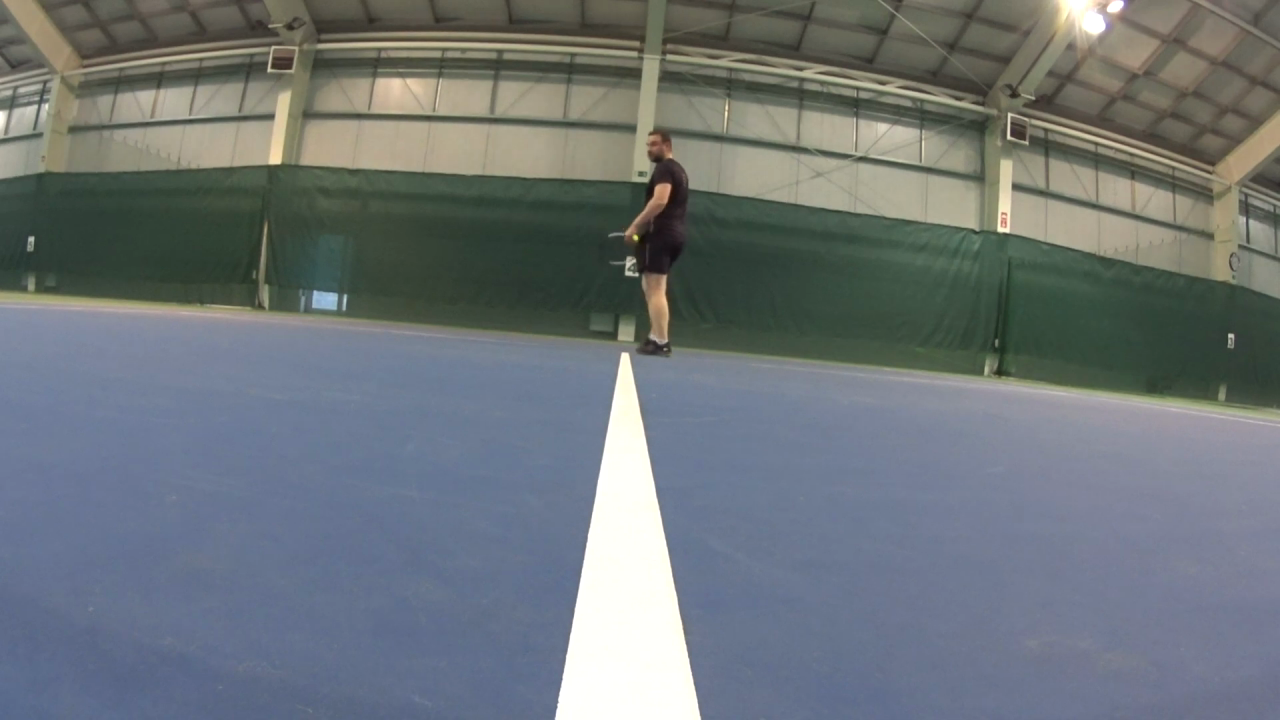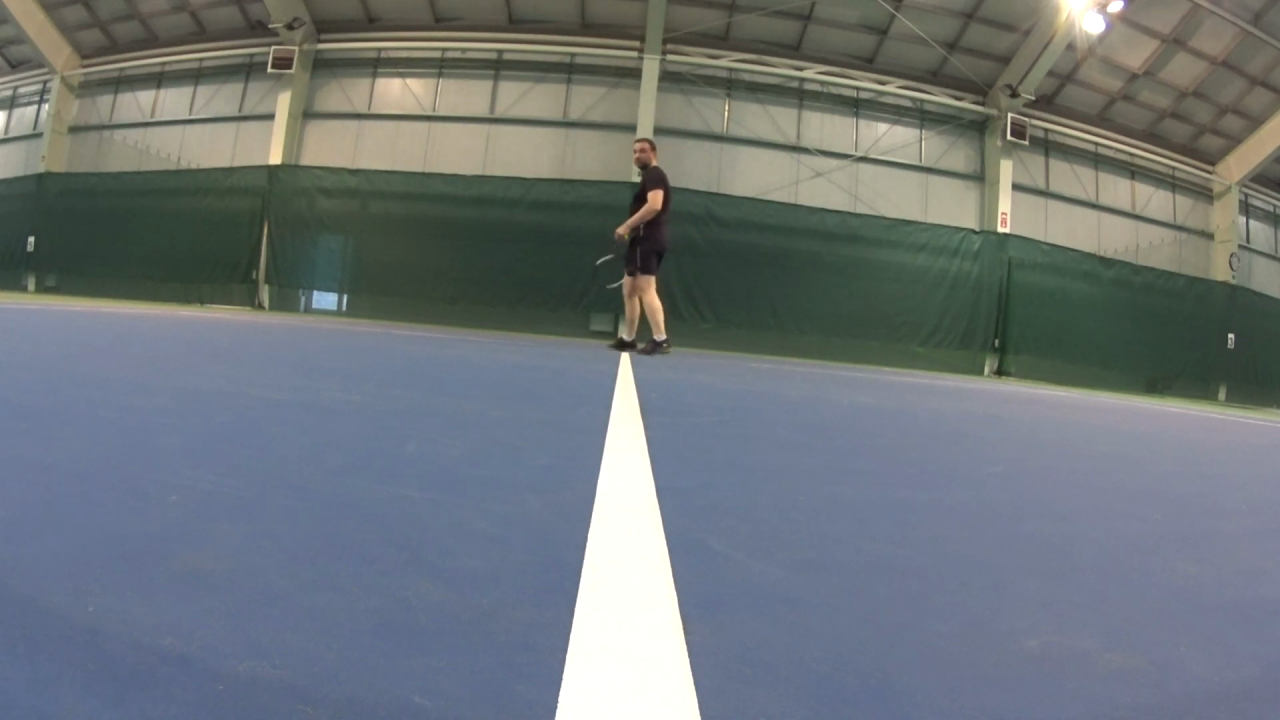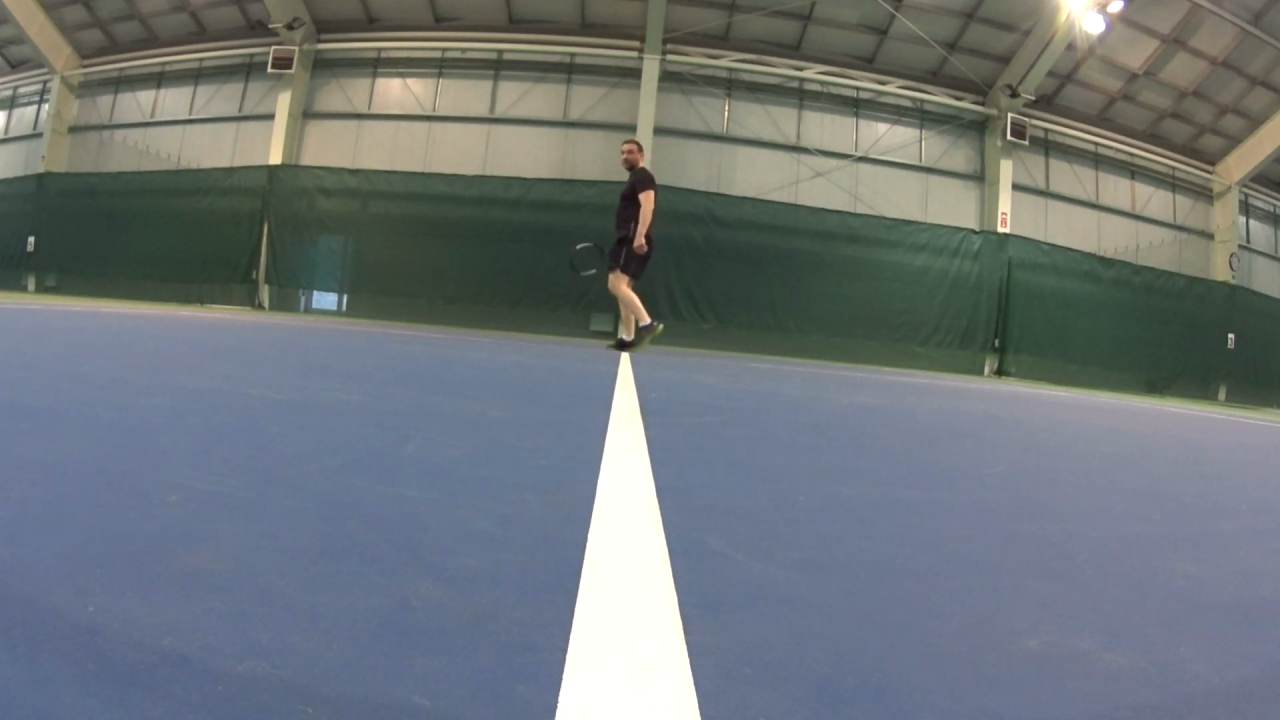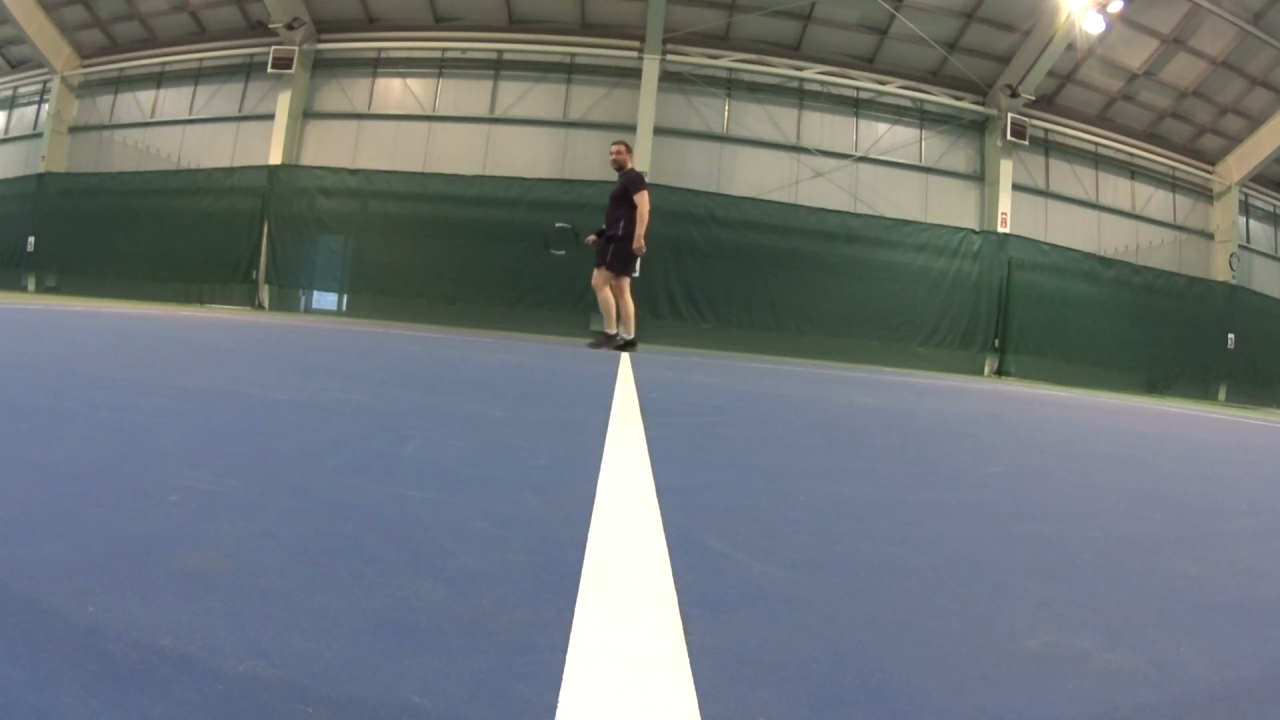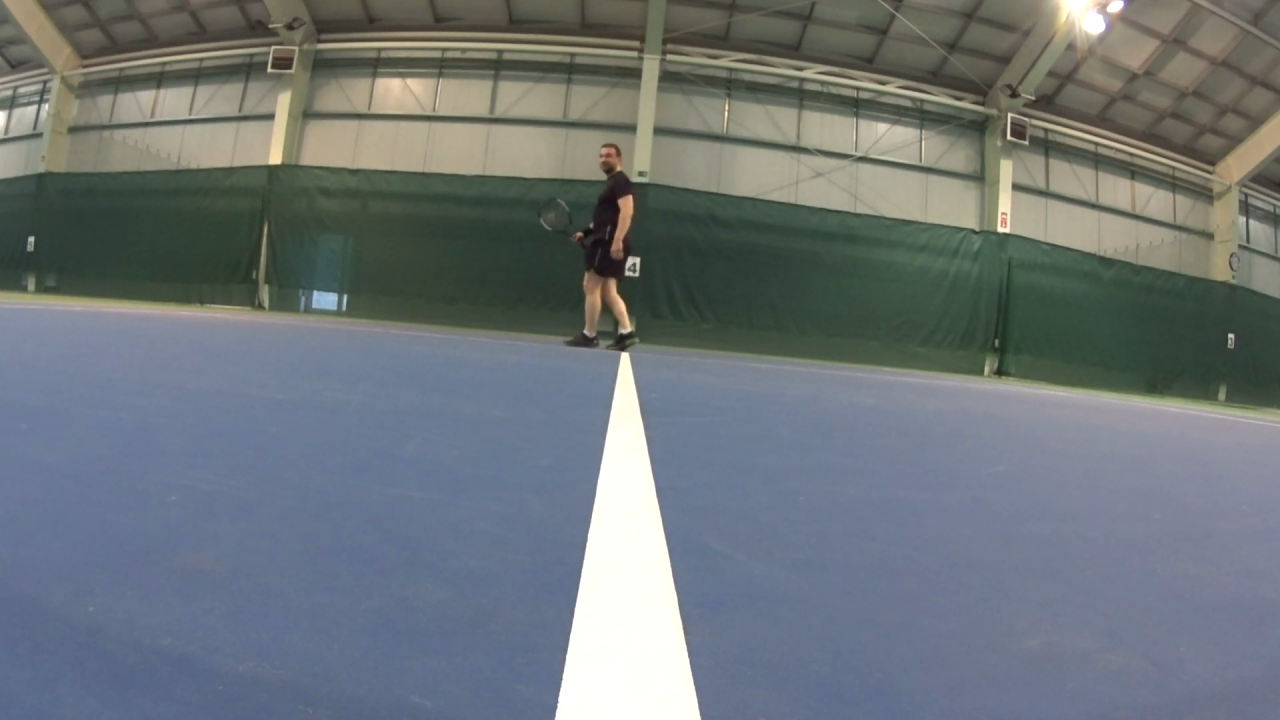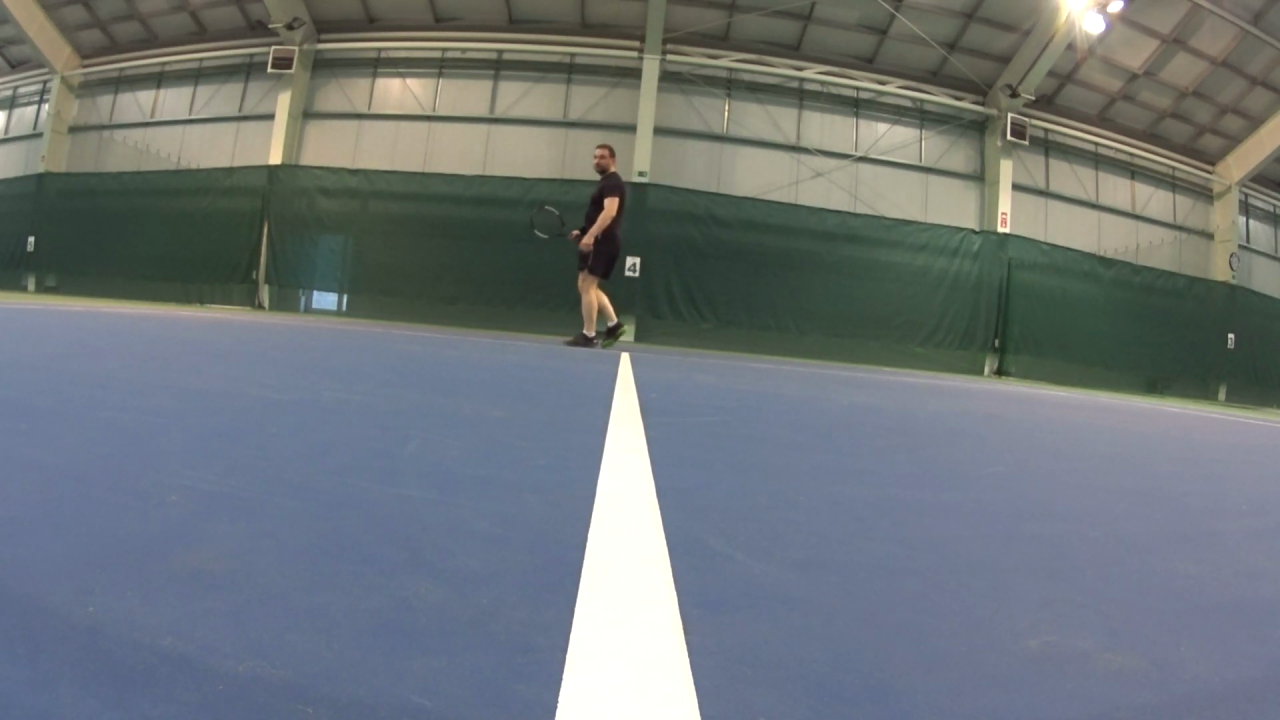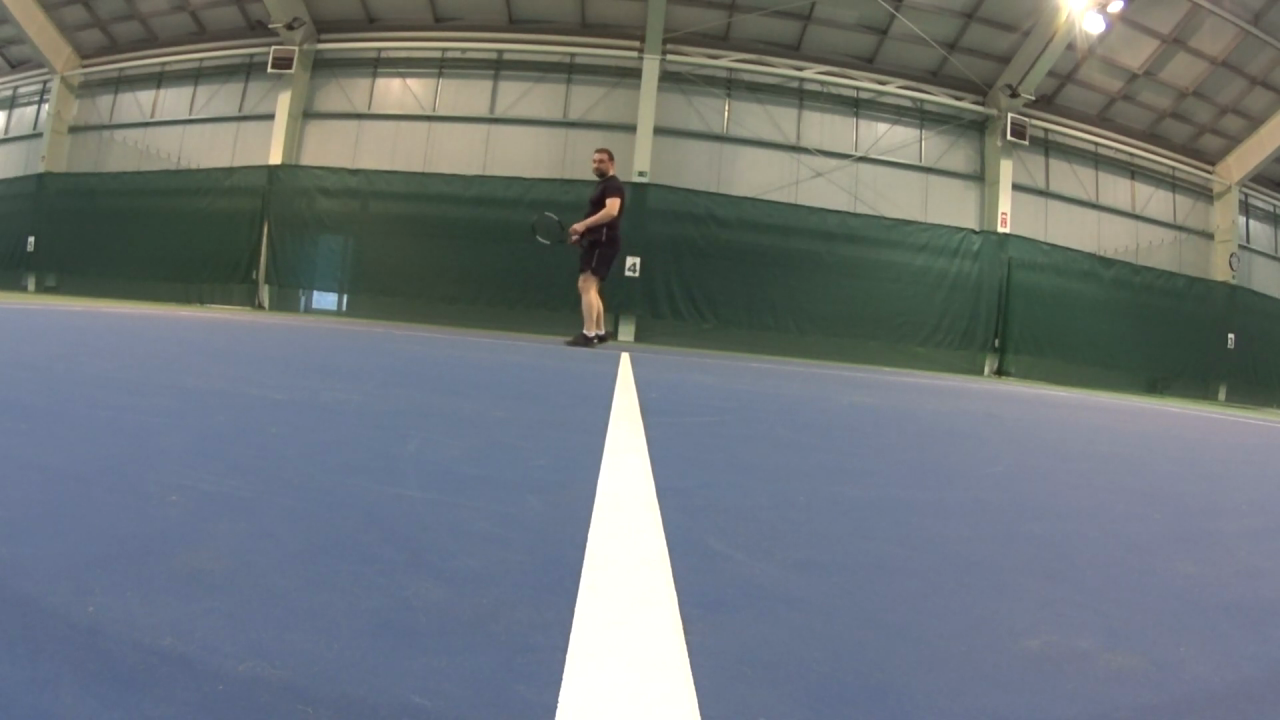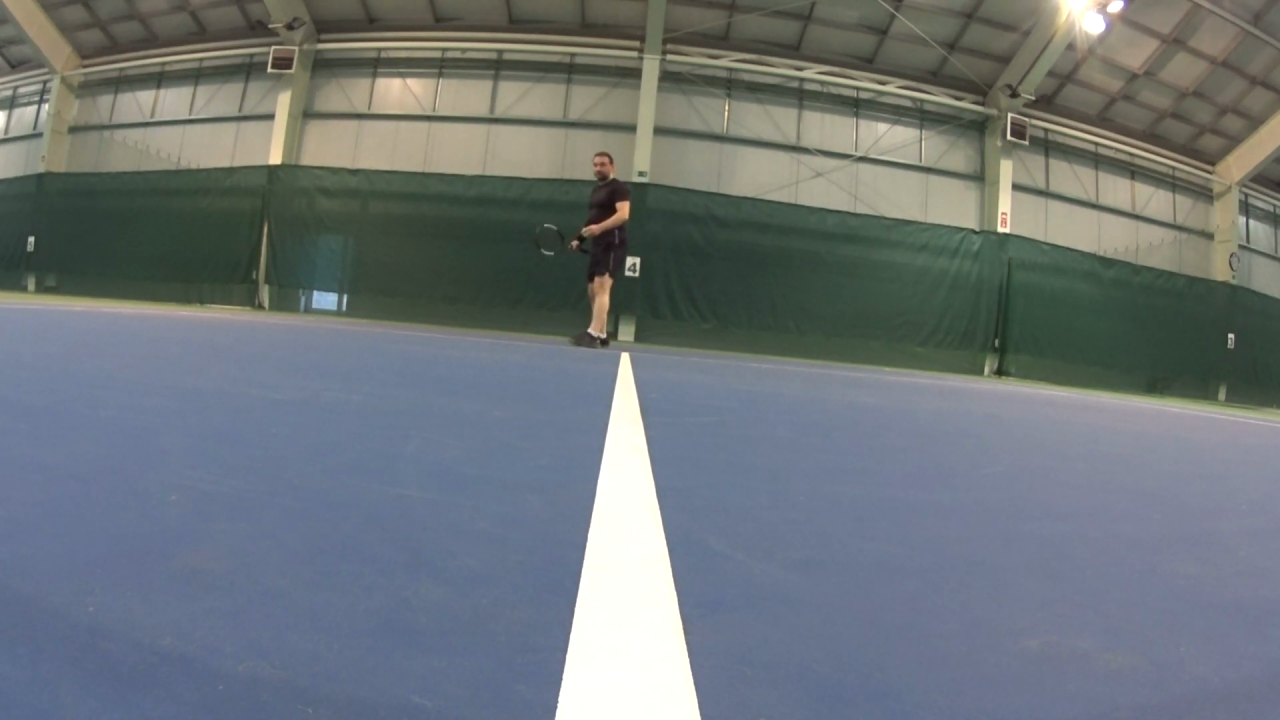
dt=0.2s
person 1, frame 1
left shoulder: (664, 168)
right shoulder: (679, 170)
left elbow: (659, 200)
left wrist: (635, 226)
left hip: (660, 235)
right hip: (676, 236)
left knee: (654, 289)
right knee: (651, 287)
left ankle: (661, 343)
right ankle: (657, 337)
person 1, frame 2
left shoulder: (653, 175)
right shoulder: (655, 176)
left elbow: (654, 206)
left wrist: (627, 226)
left hip: (646, 239)
right hip: (652, 240)
left knee: (646, 290)
right knee: (629, 291)
left ankle: (660, 340)
right ankle: (627, 339)
person 1, frame 3
left shoulder: (643, 177)
right shoulder: (635, 179)
left elbow: (648, 207)
left wrist: (639, 235)
right wrist: (627, 238)
left hip: (633, 241)
right hip: (628, 241)
left knee: (616, 285)
right knee: (622, 287)
left ankle: (646, 324)
right ankle: (627, 338)
person 1, frame 4
left shoulder: (633, 177)
right shoulder: (623, 179)
left elbow: (644, 207)
left wrist: (639, 236)
right wrist: (598, 235)
left hip: (622, 239)
right hip: (619, 239)
left knee: (599, 282)
right knee: (621, 289)
left ankle: (611, 332)
right ankle: (628, 337)
person 1, frame 5
left shoulder: (621, 181)
right shoulder: (612, 182)
left elbow: (627, 211)
left wrist: (617, 240)
right wrist: (586, 232)
left hip: (608, 242)
right hip: (606, 242)
left knee: (590, 287)
right knee: (608, 291)
left ankle: (589, 335)
right ankle: (626, 332)
person 1, frame 6
left shoulder: (612, 182)
right shoulder: (607, 182)
left elbow: (609, 212)
left wrist: (590, 235)
right wrist: (582, 231)
left hip: (601, 242)
right hip: (606, 243)
left knee: (585, 286)
right knee: (591, 288)
left ankle: (589, 336)
right ankle: (614, 324)
person 1, frame 7
left shoulder: (613, 185)
right shoulder: (602, 185)
left elbow: (611, 211)
left wrist: (583, 224)
right wrist: (581, 234)
left hip: (602, 242)
right hip: (597, 242)
left knee: (586, 286)
right knee: (590, 288)
left ankle: (588, 335)
right ankle: (600, 333)
person 1, frame 8
left shoulder: (619, 188)
right shoulder: (596, 191)
left elbow: (623, 214)
left wrist: (599, 227)
right wrist: (579, 239)
left hip: (612, 245)
right hip: (598, 247)
left knee: (601, 288)
right knee: (593, 291)
left ankle: (593, 334)
right ankle: (600, 336)
